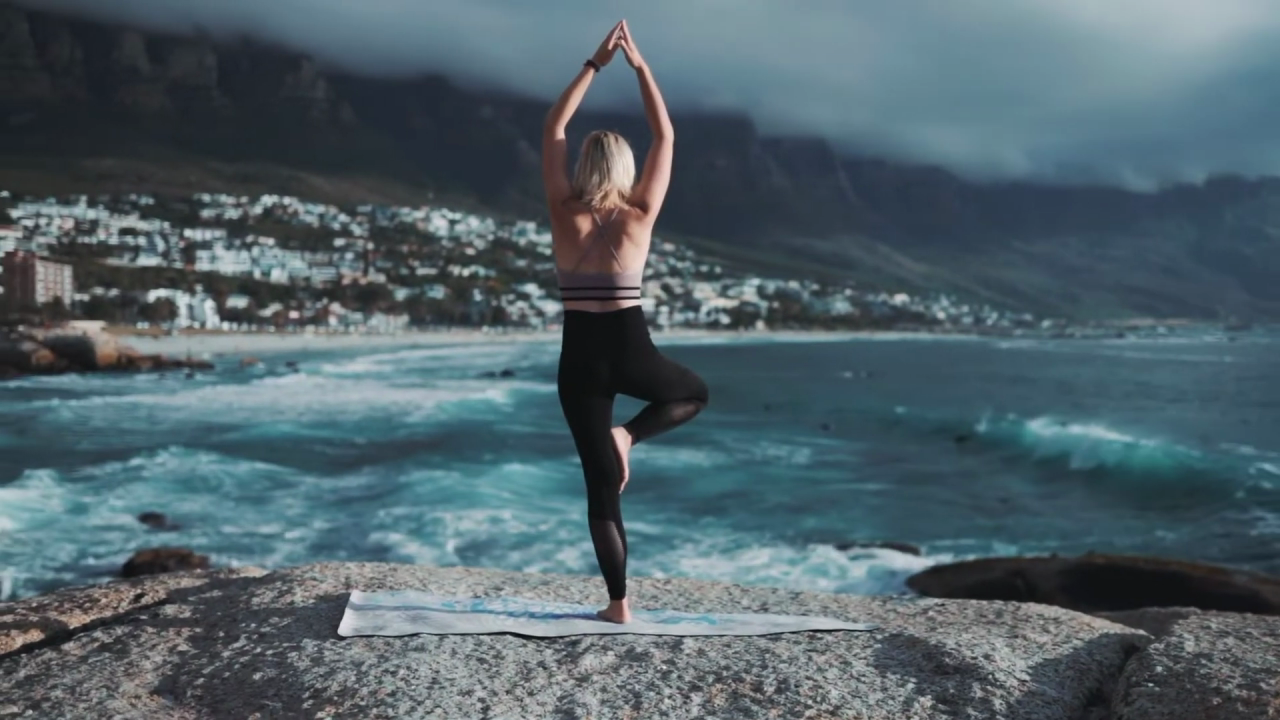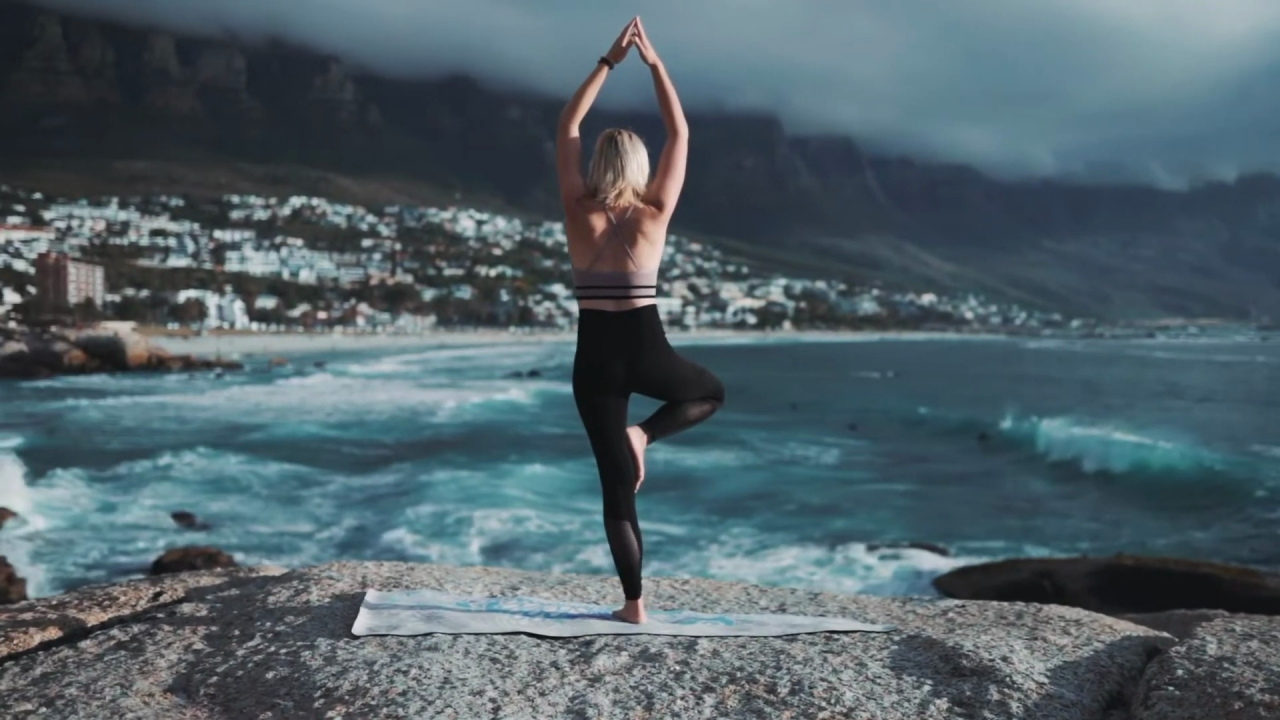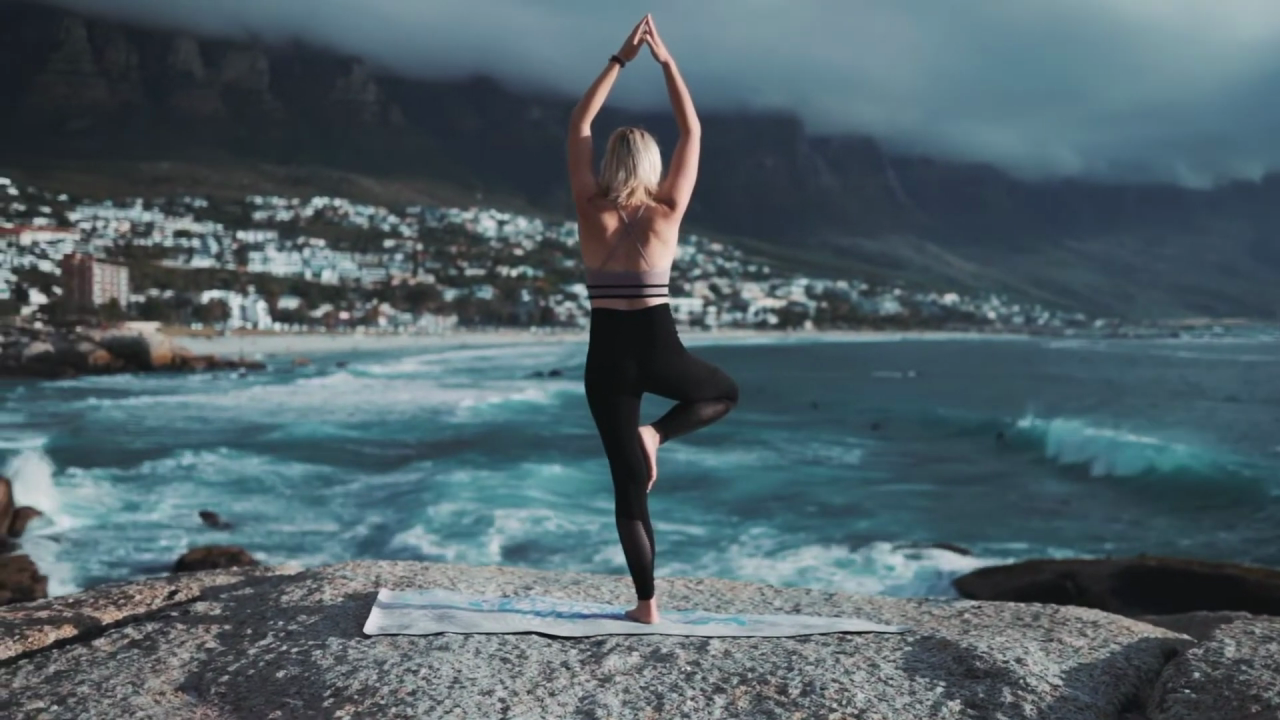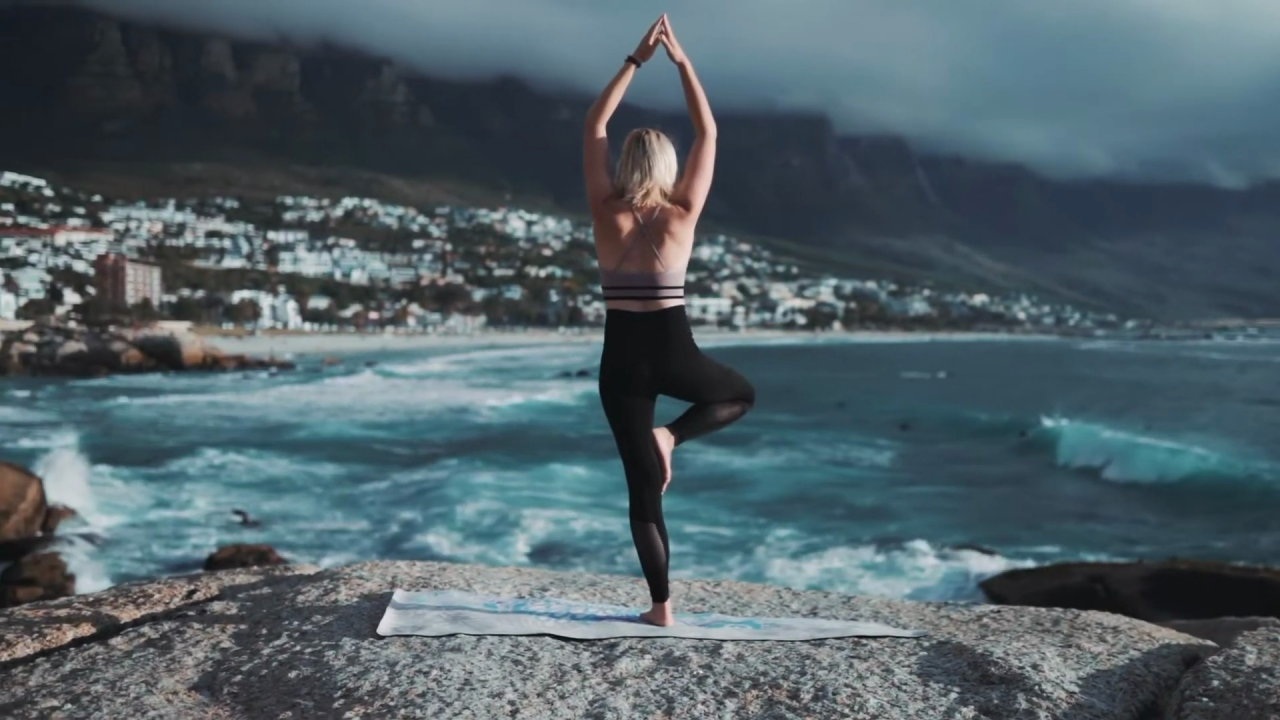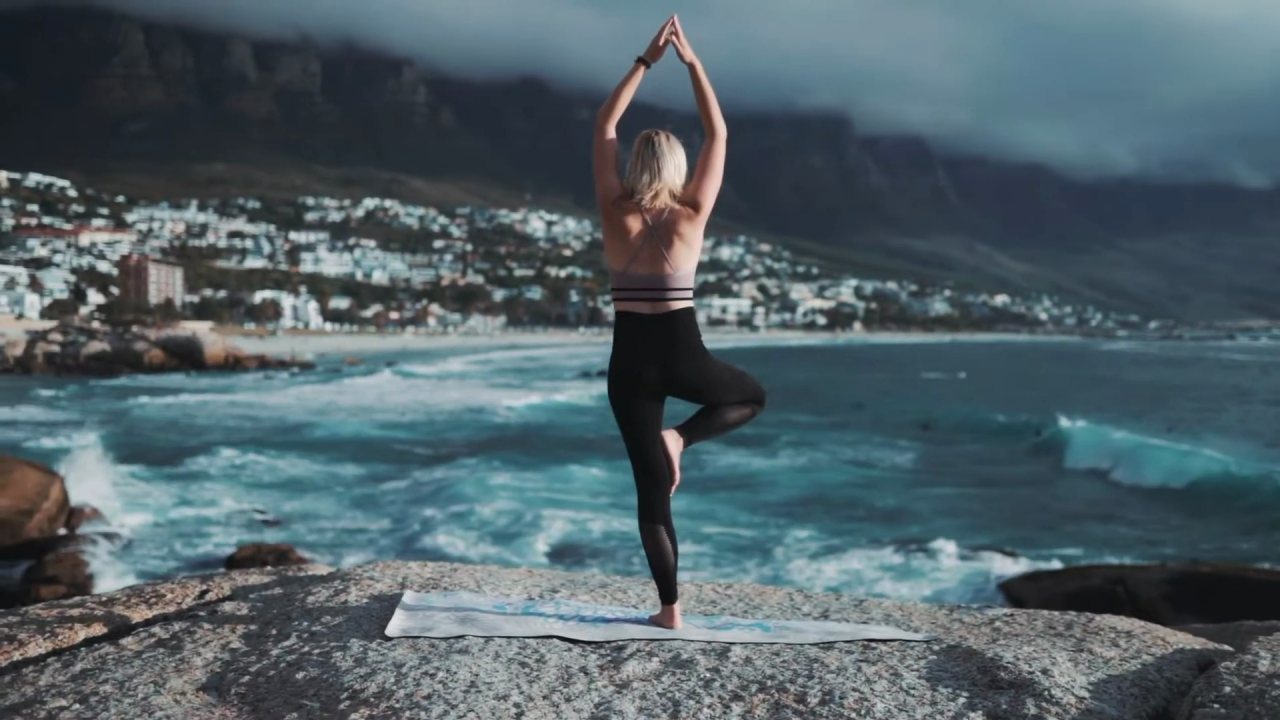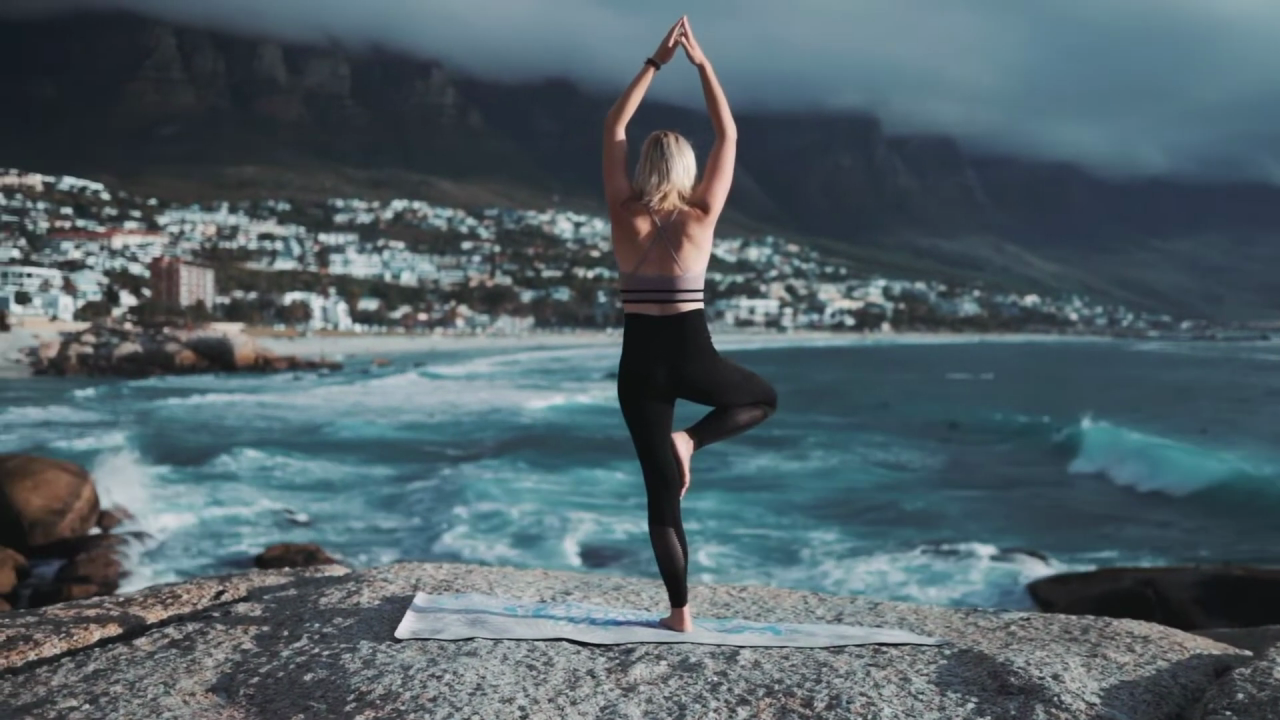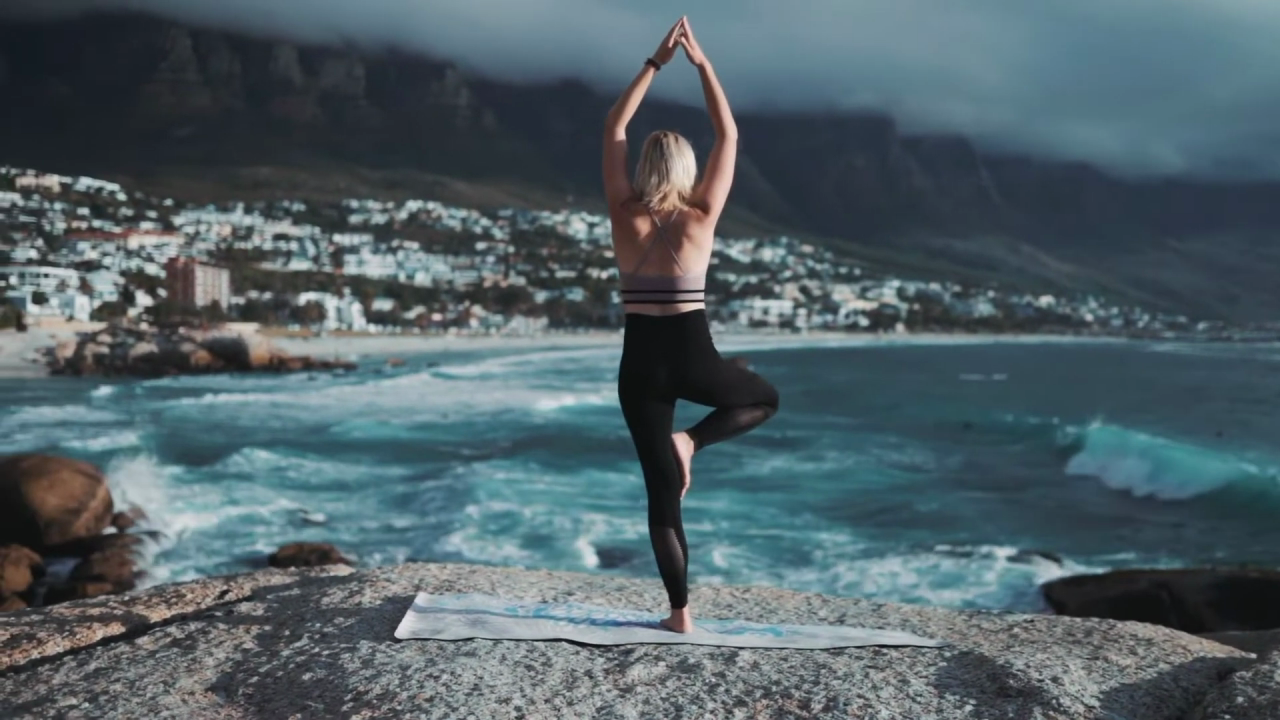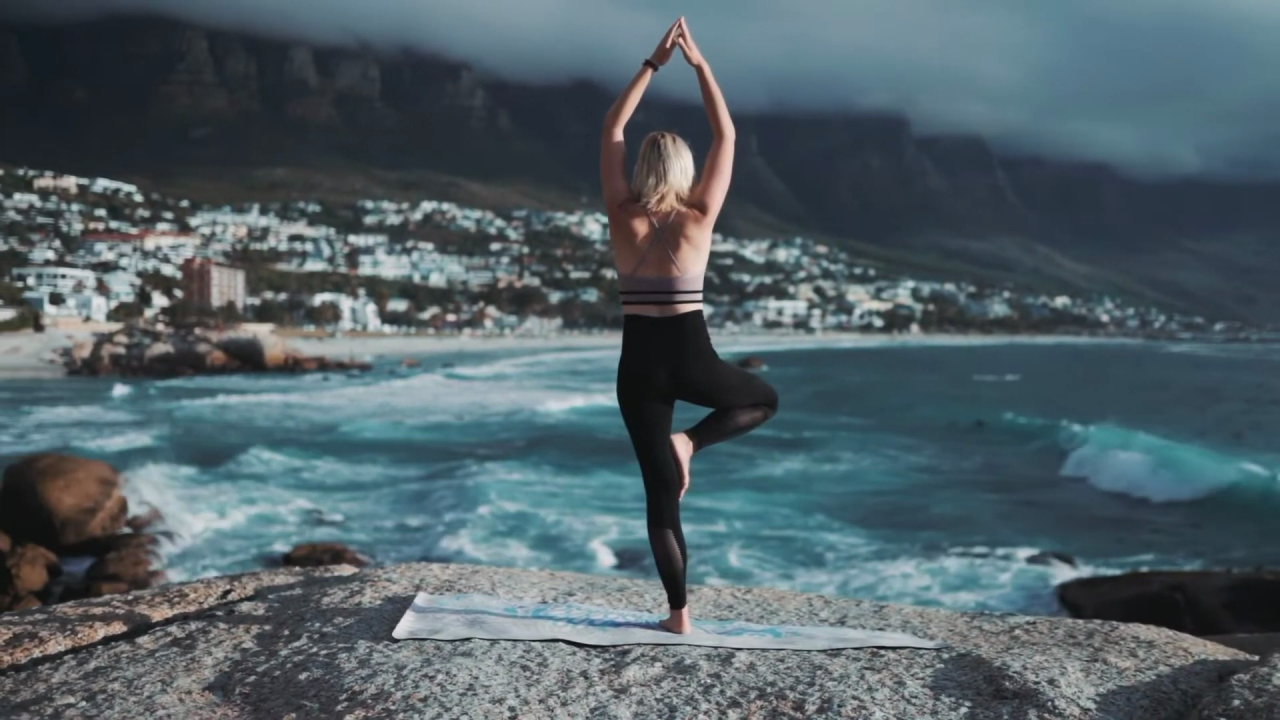
dt=0.3s
person 1, frame 1
left shoulder: (564, 214)
right shoulder: (640, 216)
left elbow: (553, 129)
right elbow: (666, 136)
left wrist: (595, 64)
right wrist: (639, 64)
left hip: (580, 359)
right hip: (630, 353)
left knee: (601, 488)
right knee: (695, 393)
left ankle: (618, 605)
right ankle: (629, 435)
person 1, frame 2
left shoulder: (578, 213)
right shoulder: (654, 214)
left elbow: (567, 127)
right elbow: (679, 132)
left wrist: (609, 61)
right wrist: (652, 61)
left hip: (594, 358)
right hip: (646, 352)
left knee: (616, 487)
right knee: (712, 391)
left ankle: (634, 604)
right ankle: (644, 434)
person 1, frame 3
left shoulder: (591, 212)
right shoulder: (667, 213)
left elbow: (578, 126)
right elbow: (692, 131)
left wrist: (620, 59)
right wrist: (665, 59)
left hip: (607, 357)
right hip: (658, 351)
left knee: (629, 487)
right knee: (725, 392)
left ankle: (646, 605)
right ankle: (656, 434)
person 1, frame 4
left shoulder: (606, 213)
right shoulder: (682, 215)
left elbow: (594, 126)
right elbow: (708, 131)
left wrist: (635, 60)
right wrist: (680, 60)
left hip: (621, 360)
right hip: (673, 353)
left knee: (643, 489)
right knee: (741, 394)
left ankle: (661, 608)
right ankle: (672, 435)
person 1, frame 5
left shoulder: (614, 214)
right shoulder: (691, 215)
left elbow: (603, 127)
right elbow: (718, 133)
left wrist: (646, 60)
right wrist: (690, 60)
left hip: (630, 361)
right hip: (681, 356)
left knee: (651, 491)
right knee: (751, 396)
left ankle: (669, 609)
right ankle: (680, 437)
person 1, frame 6
left shoulder: (624, 216)
right shoulder: (701, 218)
left elbow: (613, 129)
right elbow: (728, 134)
left wrist: (654, 63)
right wrist: (700, 62)
left hip: (639, 363)
right hip: (691, 358)
left knee: (661, 492)
right knee: (763, 398)
left ankle: (680, 613)
right ankle: (691, 440)
person 1, frame 7
left shoulder: (624, 216)
right shoulder: (701, 218)
left elbow: (613, 129)
right elbow: (728, 135)
left wrist: (654, 63)
right wrist: (701, 62)
left hip: (640, 363)
right hip: (692, 358)
left knee: (662, 493)
right knee: (765, 398)
left ankle: (680, 614)
right ankle: (692, 440)
person 1, frame 8
left shoulder: (622, 218)
right shoulder: (699, 219)
left elbow: (611, 131)
right elbow: (726, 134)
left wrist: (652, 63)
right wrist: (698, 63)
left hip: (639, 364)
right hip: (690, 359)
left knee: (660, 494)
right knee: (764, 399)
left ankle: (679, 615)
right ankle: (691, 441)
